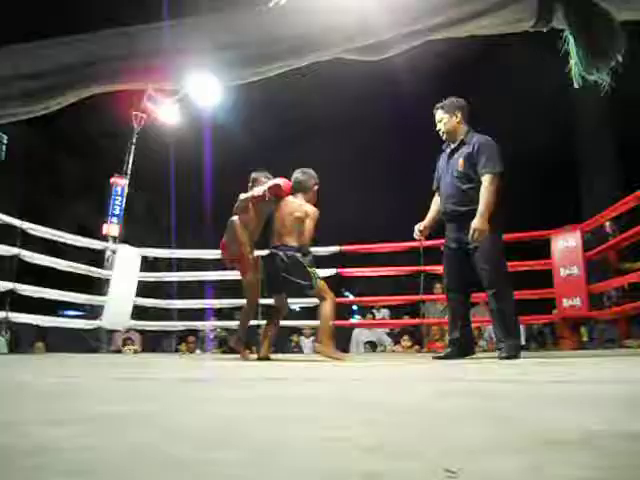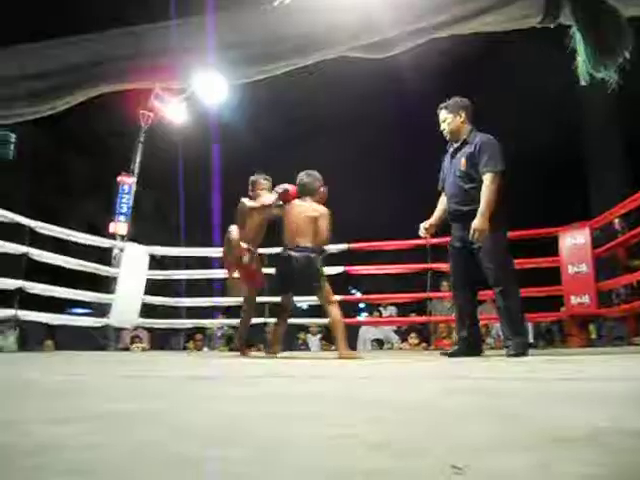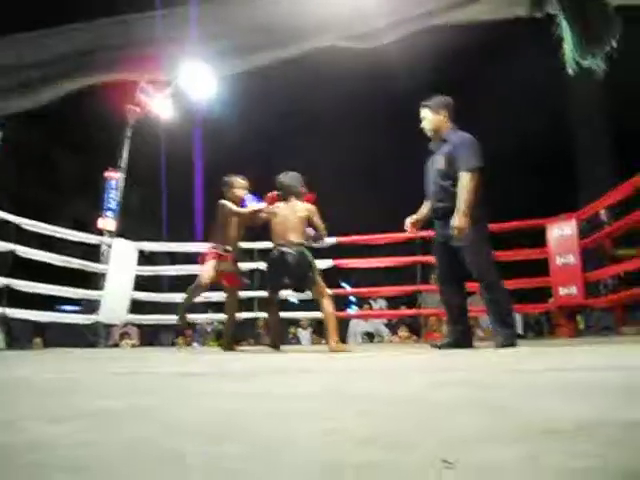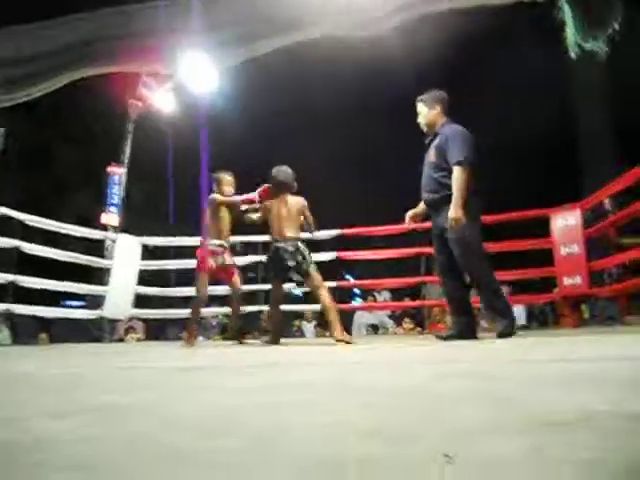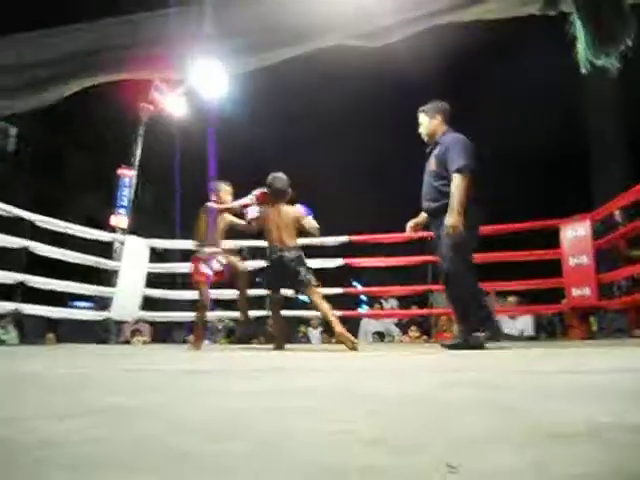
dt=0.1s
person 1, frame 1
left shoulder: (481, 144)
right shoulder: (445, 155)
left elbow: (489, 181)
right elbow: (439, 194)
left wrist: (482, 218)
right wrist: (427, 223)
left hip: (480, 226)
right hip: (454, 229)
left knee: (495, 283)
right knee: (455, 287)
left ankle: (509, 343)
right ankle: (460, 343)
person 1, frame 2
left shoulder: (484, 143)
right shoulder: (450, 154)
left elbow: (491, 180)
left wrist: (482, 217)
right wrist: (433, 221)
left hip: (485, 225)
right hip: (459, 227)
left knee: (501, 281)
right knee: (461, 285)
left ankle: (516, 340)
right ankle: (469, 341)
person 1, frame 3
left shoulder: (462, 140)
right shoulder: (436, 149)
left elbow: (469, 177)
left wrist: (462, 215)
right wrist: (419, 215)
left hip: (463, 221)
right hip: (444, 223)
left knee: (485, 275)
right knee: (448, 279)
left ankle: (505, 331)
right ankle: (459, 333)
person 1, frame 4
left shoulder: (454, 133)
right shoulder: (434, 141)
left elbow: (460, 170)
left wrist: (456, 206)
right wrist: (420, 209)
left hip: (458, 213)
right hip: (440, 214)
left knee: (473, 265)
right knee: (448, 271)
left ankle: (503, 318)
right ankle: (463, 324)
person 1, frame 5
left shoulder: (454, 142)
right shoulder: (437, 150)
left elbow: (460, 177)
left wrist: (454, 214)
right wrist: (422, 218)
left hip: (455, 220)
right hip: (443, 221)
left knee: (453, 269)
right knee: (456, 274)
left ankle: (484, 324)
right ankle: (470, 331)
person 2, frame 1
left shoulder: (281, 203)
right shoulder: (310, 210)
right elbow: (305, 242)
left hip: (275, 257)
right hip: (294, 258)
left knee: (280, 307)
right knee: (327, 298)
left ankle: (264, 350)
right ankle: (325, 345)
person 2, frame 2
left shoulder: (288, 207)
right shoulder: (321, 210)
right elbow: (323, 240)
left hip: (287, 258)
right hip: (307, 258)
left knee: (285, 305)
right knee: (330, 303)
left ankle: (275, 346)
right ankle: (342, 347)
person 2, frame 3
left shoulder: (272, 209)
right shoulder: (308, 208)
right elbow: (322, 235)
left hip: (278, 256)
right hip: (299, 255)
left knee: (272, 299)
right knee: (324, 297)
left ankle: (275, 340)
right ankle: (333, 340)
person 2, frame 4
left shoulder: (267, 205)
right shoulder: (300, 202)
left elbow: (258, 219)
right elbow: (311, 226)
left hip: (276, 250)
right hip: (295, 248)
left knee: (276, 294)
right knee: (320, 288)
left ankle: (275, 335)
right ankle: (337, 331)
person 2, frame 5
left shoulder: (263, 213)
right shoulder: (295, 212)
left elbow: (255, 224)
right elbow: (314, 231)
right wrist: (306, 216)
left hip: (275, 260)
right hip: (293, 257)
left knee: (274, 300)
right knee: (317, 298)
left ankle: (280, 341)
right ankle: (338, 329)
person 3, frame 1
left shoulder: (266, 206)
right shoulder: (243, 199)
right elbow: (249, 198)
right wrist: (267, 185)
left hip: (248, 252)
right hip: (233, 248)
left knee: (254, 297)
right knee: (235, 220)
left ankle: (239, 340)
right ankle: (247, 271)
person 3, frame 2
left shoulder: (269, 210)
right shoulder: (244, 203)
right elbow: (255, 206)
right wrist: (274, 194)
left hip: (251, 255)
right hip: (236, 252)
left knee: (251, 300)
right knee: (234, 233)
left ankle: (241, 341)
right ankle: (232, 277)
person 3, frame 3
left shoulder: (245, 207)
right shoulder: (224, 204)
right elbow: (245, 212)
right wrist: (262, 206)
left hip: (230, 257)
right hip: (216, 253)
left knee: (233, 300)
right knee: (205, 282)
left ankle: (227, 339)
right ankle: (184, 307)
person 3, frame 4
left shoulder: (229, 206)
right shoulder: (213, 199)
right elbow: (234, 200)
right wrist: (254, 196)
left hip: (224, 252)
right hip: (209, 250)
left knee: (238, 290)
right knee: (202, 295)
left ankle: (235, 331)
right ankle: (191, 332)
person 3, frame 5
left shoulder: (226, 215)
right shoulder: (208, 208)
left elbow: (246, 225)
left hip: (219, 255)
right hip: (204, 258)
left knee: (242, 271)
right knee: (205, 302)
left ankle: (243, 312)
right ankle: (198, 336)
